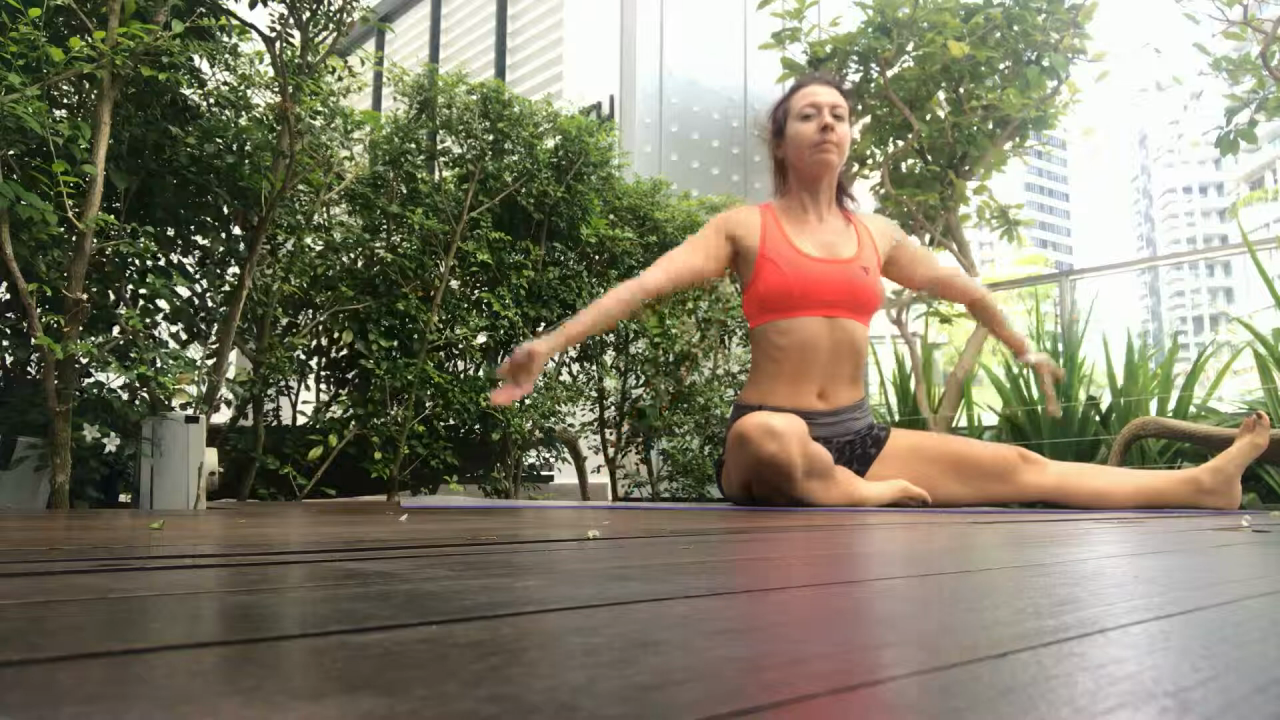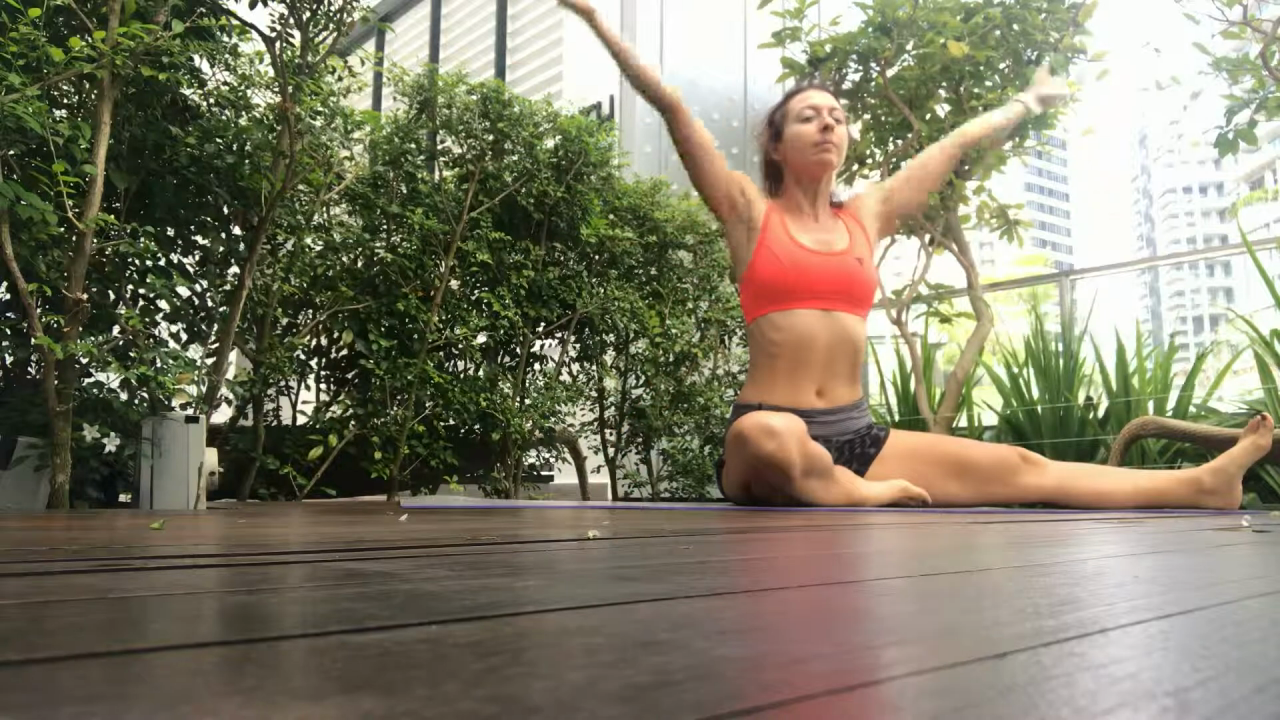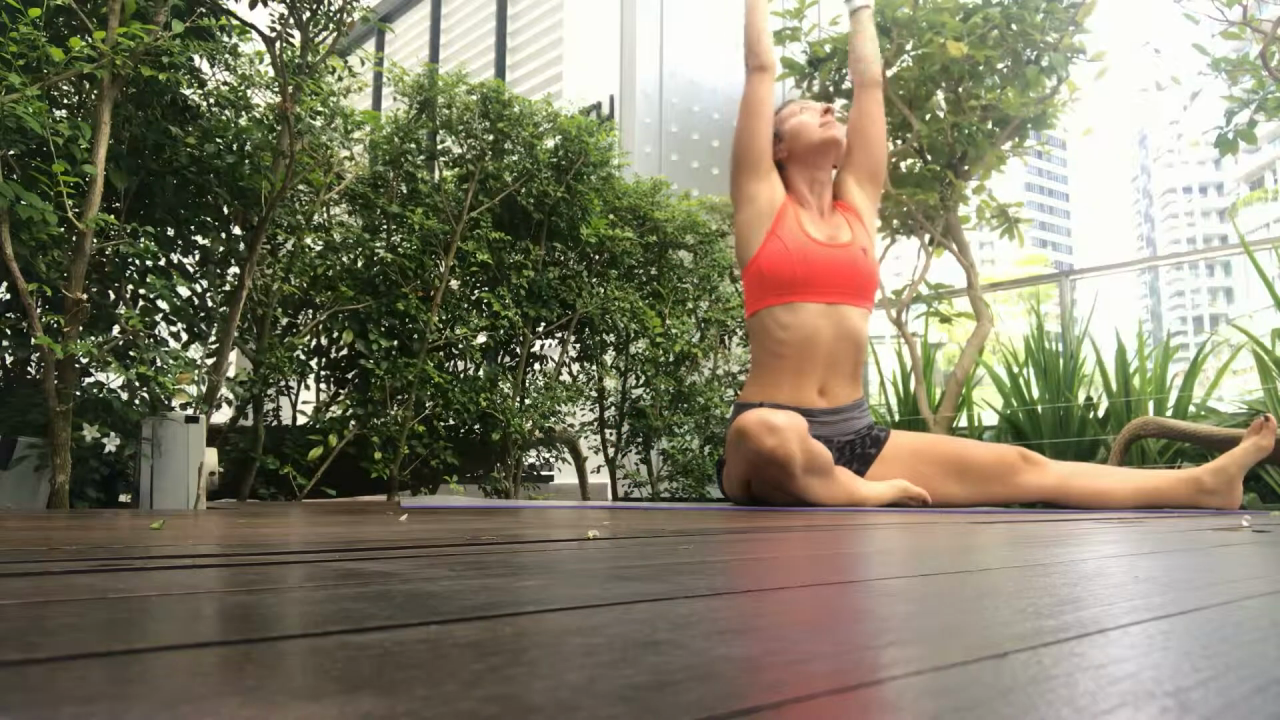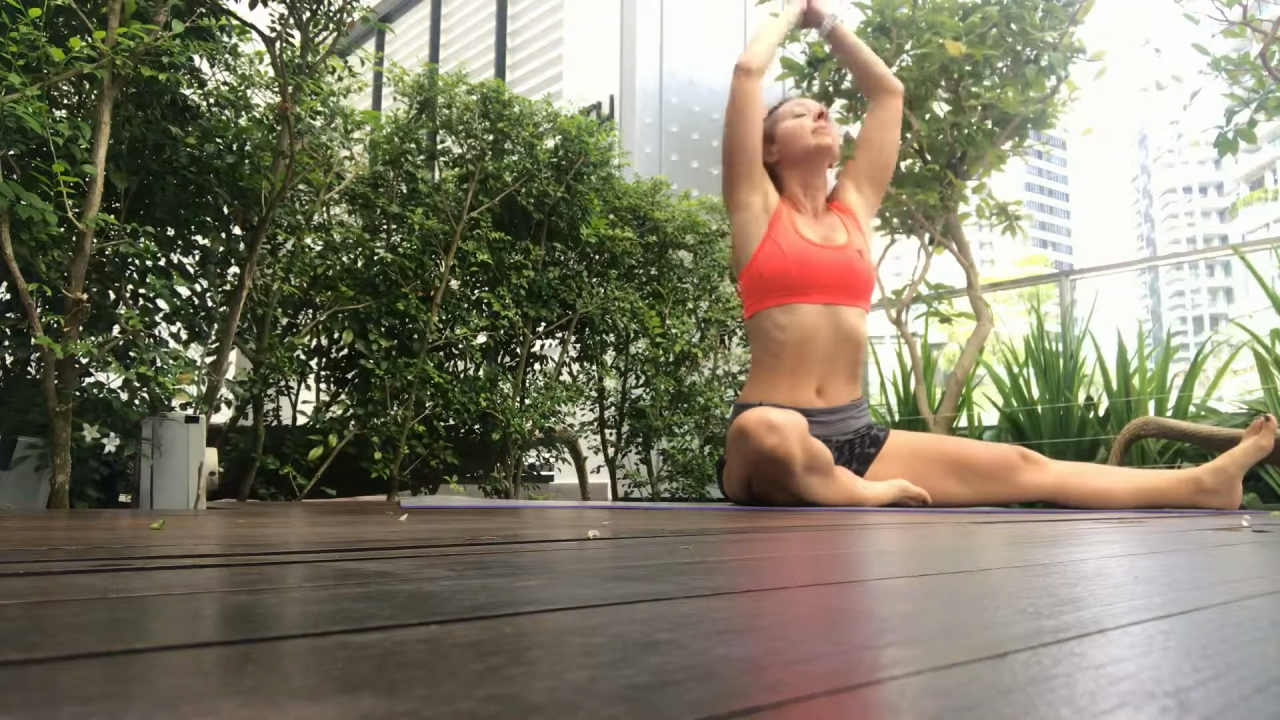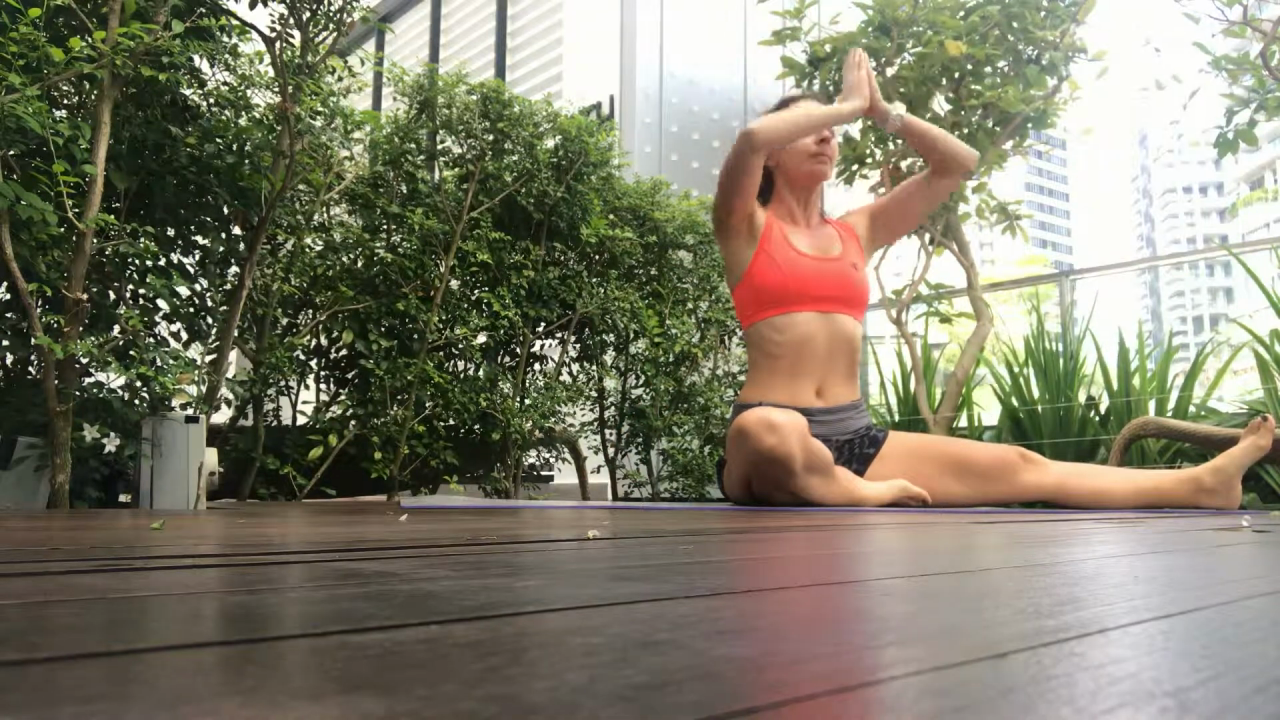
dt=0.5s
person 1, frame 1
left shoulder: (876, 233)
right shoulder: (746, 228)
left elbow: (962, 286)
right elbow: (645, 284)
left wrist: (1026, 350)
right wrist: (552, 342)
left hip: (860, 433)
right hip: (769, 444)
left knee: (1018, 466)
right knee: (769, 436)
left ankle: (1194, 485)
right ankle: (867, 500)
person 1, frame 2
left shoulder: (867, 217)
right shoulder: (751, 215)
left elbow: (953, 144)
right elbow: (673, 107)
left wrist: (1027, 101)
left hip: (859, 436)
right hip: (773, 440)
left knee: (1015, 466)
right knee: (770, 440)
right ankle: (869, 498)
person 1, frame 3
left shoulder: (858, 207)
right shoulder: (763, 204)
left elbow: (869, 83)
right elbow: (761, 70)
left hip: (855, 436)
right hip: (768, 446)
left knee: (1023, 468)
right knee: (768, 432)
right ankle: (858, 495)
person 1, frame 4
left shoulder: (853, 212)
right shoulder: (757, 209)
left elbow: (888, 92)
right elbow: (746, 72)
left hip: (852, 434)
right hip: (771, 437)
left knee: (1023, 467)
right knee: (768, 434)
right ankle: (861, 497)
person 1, frame 5
left shoulder: (856, 233)
right shoulder: (747, 227)
left elbow: (959, 163)
right elbow: (752, 135)
left wrist: (882, 110)
right wrist: (849, 104)
left hip: (854, 436)
right hip: (771, 441)
left knee: (1020, 467)
right knee: (768, 431)
left ankle: (1197, 485)
right ankle: (862, 495)
